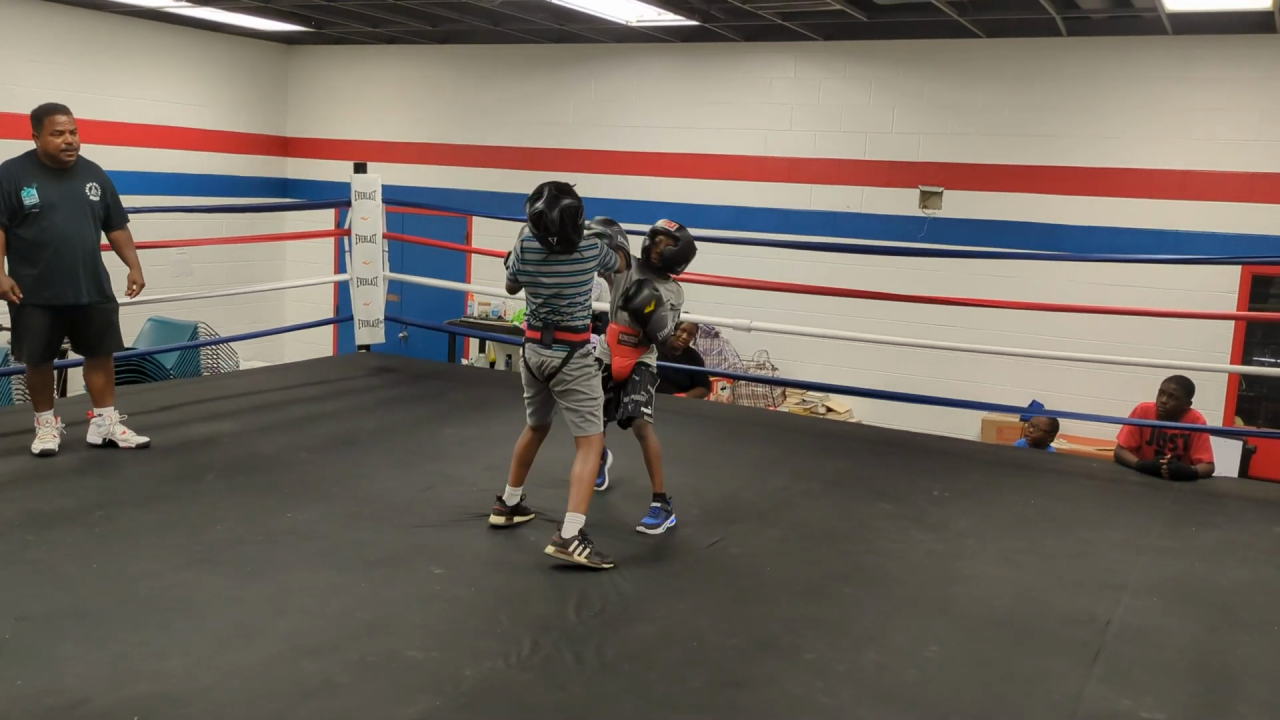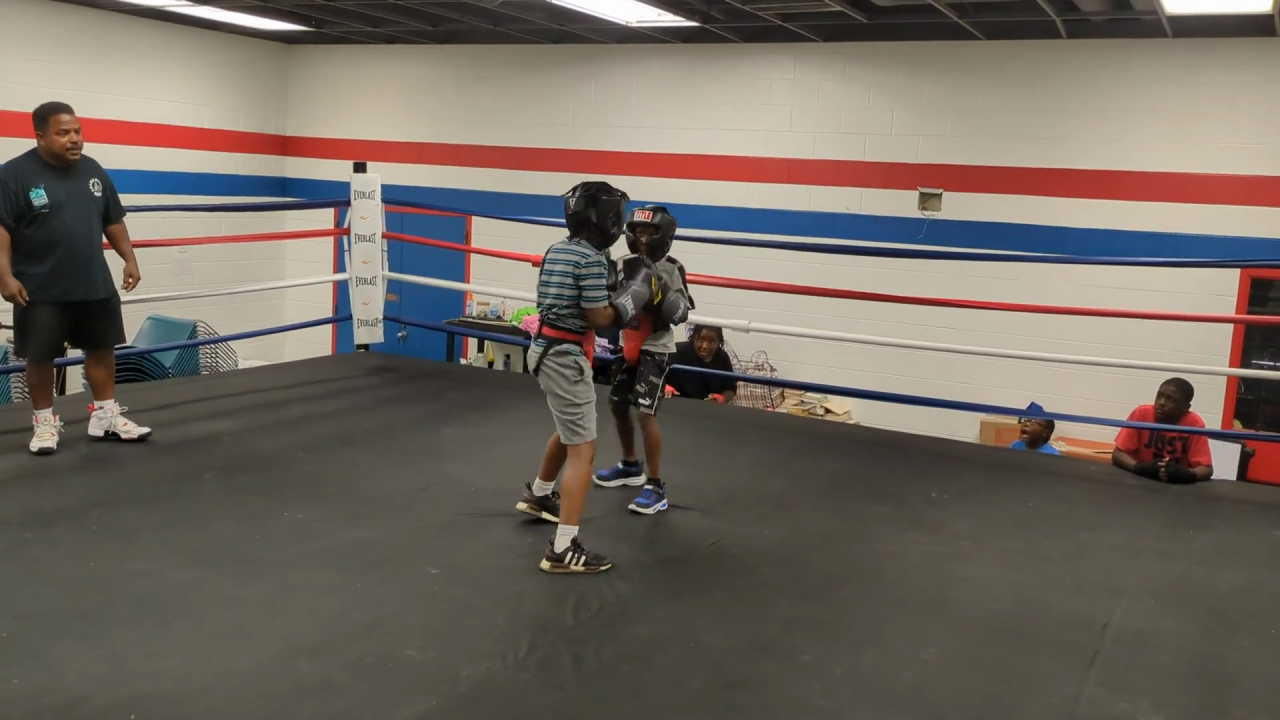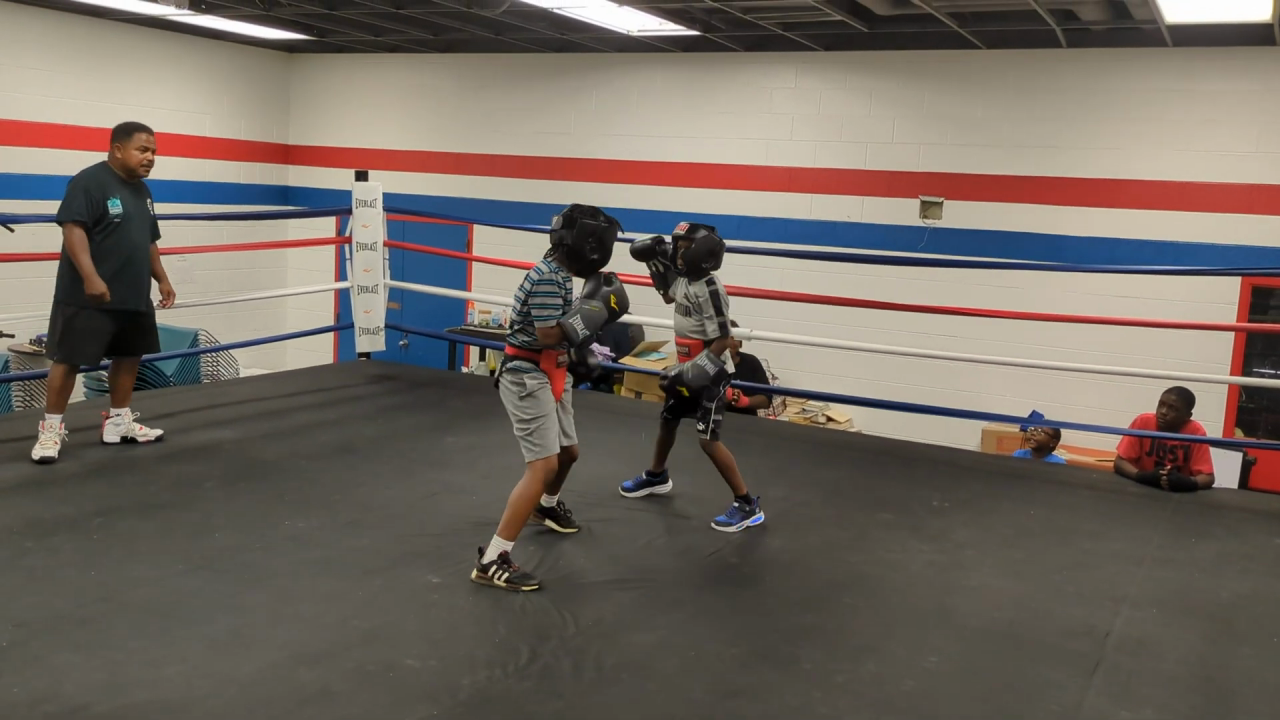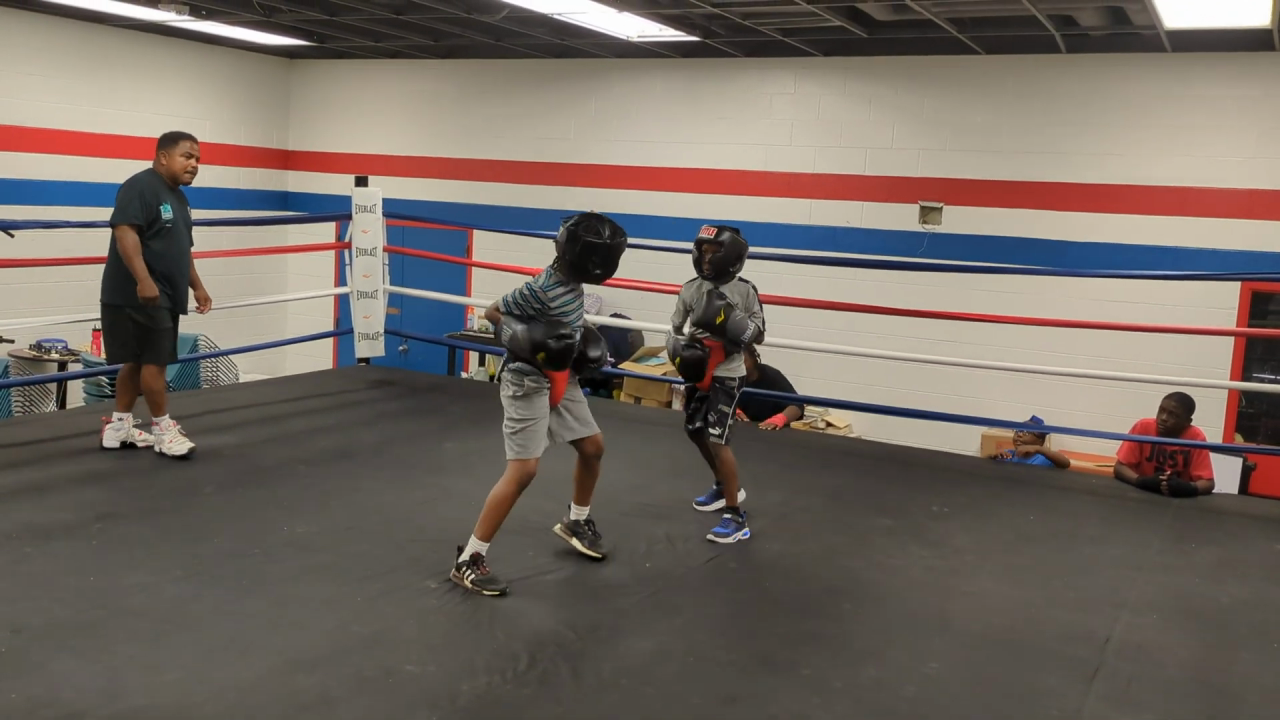
dt=0.5s
person 1, frame 1
left shoulder: (526, 250)
right shoulder: (592, 249)
left elbow: (511, 286)
right elbow: (619, 259)
right wrist: (605, 236)
left hip: (534, 350)
right hip: (572, 355)
left knee: (536, 427)
right knee: (590, 443)
left ankle: (507, 504)
right ankle: (570, 535)
person 1, frame 2
left shoulder: (556, 252)
right shoulder: (588, 259)
right elbow: (600, 316)
right wrist: (639, 291)
left hip: (551, 353)
right hip: (563, 358)
left knee: (571, 432)
right knee: (583, 449)
left ankle: (539, 495)
right ankle: (563, 548)
person 1, frame 3
left shoulder: (559, 272)
right shoulder: (546, 278)
right elbow: (547, 336)
left wrist: (578, 354)
right wrist: (596, 310)
left hip: (549, 374)
right hip: (525, 378)
left knee: (568, 452)
right knee: (543, 466)
left ankle: (547, 505)
right ankle: (492, 559)
person 1, frame 4
left shoulder: (571, 279)
right shoulder: (541, 288)
right elbow: (494, 313)
left wrist: (588, 339)
right wrist: (530, 343)
left hip: (560, 377)
right hip: (527, 381)
left knee: (593, 447)
right knee: (521, 472)
left ankle: (576, 522)
right ankle: (469, 559)
person 2, frame 1
left shoulder: (94, 174)
left elbow: (116, 227)
left wrist: (134, 266)
left hip: (92, 289)
right hip: (35, 293)
left knee: (101, 354)
right knee: (38, 359)
left ankle: (104, 423)
right ankle: (47, 425)
person 2, frame 2
left shoulder: (93, 171)
left elbow: (113, 221)
left wrist: (129, 259)
left hip: (95, 285)
right hip: (41, 290)
left knee: (102, 347)
right knee: (40, 355)
left ankle: (105, 417)
right ankle: (45, 423)
person 2, frame 3
left shoulder: (142, 190)
right shoulder: (89, 182)
right elbow: (72, 229)
left wrist: (162, 279)
right wrist: (90, 277)
left hip: (134, 296)
right hip: (89, 296)
left knee: (130, 355)
right knee: (70, 358)
left ankle: (119, 422)
right ankle: (51, 428)
person 2, frame 4
left shoulder: (178, 196)
right shoulder: (140, 187)
right elbow: (125, 232)
left wrist: (197, 286)
right wrist: (143, 280)
left hip: (165, 295)
right hip: (138, 294)
left knee: (138, 360)
right knee: (154, 359)
left ankle: (118, 427)
right ankle: (164, 429)
person 3, frame 1
left shoulder: (673, 291)
right shoulder: (626, 267)
left elbow: (661, 336)
left wrist: (650, 305)
left hip: (641, 362)
right hip: (607, 357)
left knee: (642, 426)
left ankle: (661, 503)
right ankle: (600, 456)
person 3, frame 2
left shoulder: (671, 268)
left elbow: (681, 312)
left wrist: (663, 297)
left hip: (657, 348)
right hip: (630, 345)
left knee: (645, 414)
right knee: (619, 405)
left ankle: (655, 487)
right ankle: (630, 464)
person 3, frame 3
left shoulder: (709, 288)
right shoulder: (686, 279)
left elbow: (725, 339)
right elbow: (668, 296)
left wrist: (701, 369)
right wrist: (658, 264)
left hip: (712, 370)
right hip: (688, 366)
left knee: (708, 440)
right knee: (667, 422)
left ankle: (747, 504)
right ankle: (656, 476)
person 3, frame 4
left shoulder: (743, 290)
right shoulder: (691, 288)
left elbow: (756, 336)
right elbow: (676, 329)
left wrist: (728, 320)
right wrist: (678, 348)
left hip: (727, 373)
right hip: (696, 371)
left knee: (716, 441)
right knee: (696, 432)
left ankle: (735, 515)
right ankle: (725, 489)
